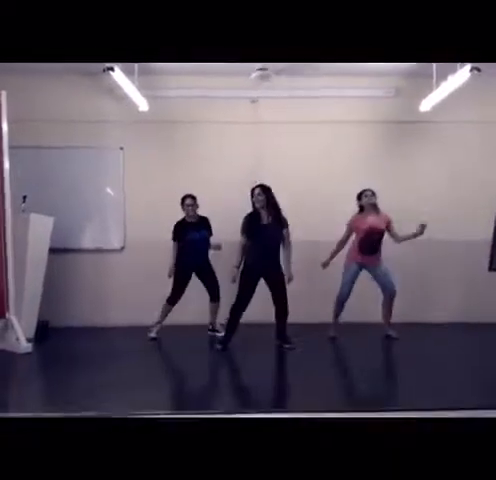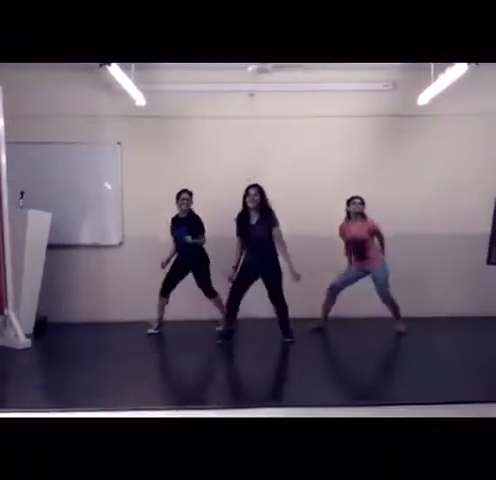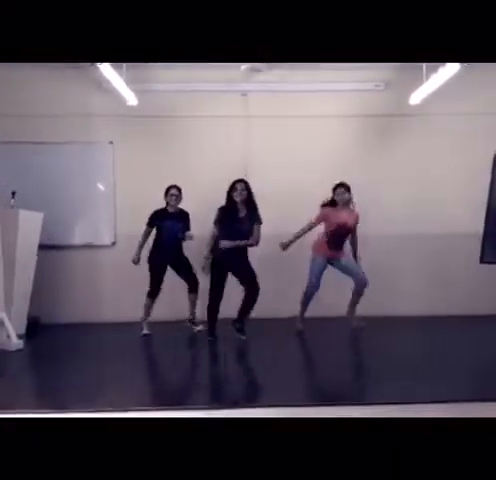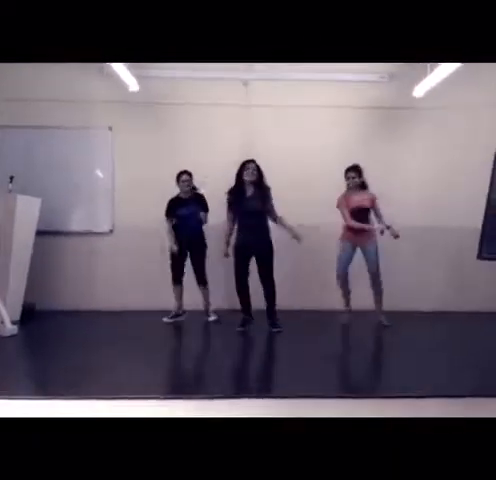
dt=0.5s
person 1, frame 1
left shoulder: (280, 220)
right shoulder: (250, 219)
left elbow: (286, 245)
right elbow: (243, 244)
left wrist: (288, 268)
right wrist: (236, 267)
left hip: (272, 266)
right hip: (251, 266)
left knee: (281, 301)
right knee: (241, 301)
left ankle: (281, 335)
right ankle: (226, 336)
person 1, frame 2
left shoulder: (268, 217)
right shoulder: (241, 218)
left elbow: (279, 242)
right elbow: (240, 245)
left wrist: (291, 266)
right wrist: (234, 268)
left hip: (268, 264)
right hip: (249, 263)
left knee: (277, 298)
right knee: (233, 296)
left ankle: (286, 330)
right ankle: (228, 329)
person 1, frame 3
left shoulder: (253, 214)
right shoulder: (224, 211)
left elbow: (255, 240)
right elbow: (214, 235)
left wrist: (234, 243)
right wrist: (207, 257)
left hip: (239, 258)
right hip: (220, 258)
left knee: (253, 288)
right knee: (216, 293)
left ankle: (239, 321)
right ankle: (211, 330)
person 1, frame 4
left shoulder: (263, 192)
right shoulder: (235, 195)
left elbow: (273, 216)
right elbow: (230, 221)
left wrist: (290, 229)
right wrist: (227, 243)
left hip: (263, 242)
right hip: (243, 242)
left knee: (267, 279)
right knee: (240, 278)
left ankle: (272, 317)
right ankle: (246, 315)
person 2, frame 1
left shoulder: (384, 218)
right shoulder: (356, 219)
left elbow: (397, 239)
right elbow: (344, 240)
left wrist: (416, 233)
right wrist: (330, 259)
left hip: (374, 261)
right hip: (355, 259)
left knee: (390, 290)
right knee: (344, 293)
left ankle: (387, 326)
right ankle: (334, 324)
person 2, frame 2
left shoulder: (369, 224)
right shoulder: (343, 227)
left elbow: (381, 240)
left wrist: (382, 256)
right wrist: (350, 265)
left hip: (375, 264)
right hip: (358, 266)
left knee: (385, 296)
right knee: (333, 288)
left ankle: (399, 321)
right ankle: (322, 321)
person 2, frame 3
left shoulder: (354, 215)
right shoulder: (328, 212)
left elbow: (353, 238)
right elbow: (309, 226)
left wrist: (355, 258)
right wrist: (290, 241)
left hip: (338, 255)
right hip: (321, 253)
left knee: (362, 280)
right knee: (312, 287)
left ankle: (351, 311)
right ankle: (300, 318)
person 2, frame 4
left shoulder: (370, 196)
right shoulder: (343, 199)
left elbow: (379, 217)
right elbow: (349, 222)
left wrist: (390, 228)
right wrist: (371, 228)
left hip: (368, 239)
right hip: (348, 239)
left knee: (374, 274)
right knee: (341, 273)
left ankle: (380, 313)
right ankle: (347, 307)
person 3, frame 1
left shoulder: (205, 222)
right shoulder: (180, 226)
left elbow: (206, 243)
right elbow: (176, 247)
left wrist: (213, 246)
right wrist: (172, 266)
left hip: (202, 263)
right hip: (184, 264)
left knee: (215, 292)
right knee: (175, 296)
left ankle: (212, 325)
right ankle: (158, 324)
person 3, frame 2
left shoulder: (194, 218)
right shoulder: (175, 220)
left elbow: (202, 240)
left wrist: (193, 241)
right wrist: (168, 259)
left hip: (198, 259)
right hip: (182, 259)
left knee: (207, 289)
right knee: (165, 287)
right ankle: (159, 322)
person 3, frame 3
left shoulder: (184, 215)
right shoulder: (158, 214)
right elbow: (146, 233)
left wrist: (187, 237)
right wrist: (138, 252)
left hip: (177, 254)
right hip: (158, 255)
left knee: (193, 282)
right knee: (155, 288)
left ankle: (192, 318)
right ankle: (144, 321)
person 3, frame 4
left shoulder: (199, 198)
right shoulder: (174, 202)
left elbow: (204, 221)
right elbow: (169, 225)
left wrist: (203, 218)
right wrist: (172, 243)
left hip: (197, 241)
right hip: (180, 242)
left knee: (200, 275)
right knee: (176, 274)
left ankle: (208, 309)
right ankle: (178, 310)
